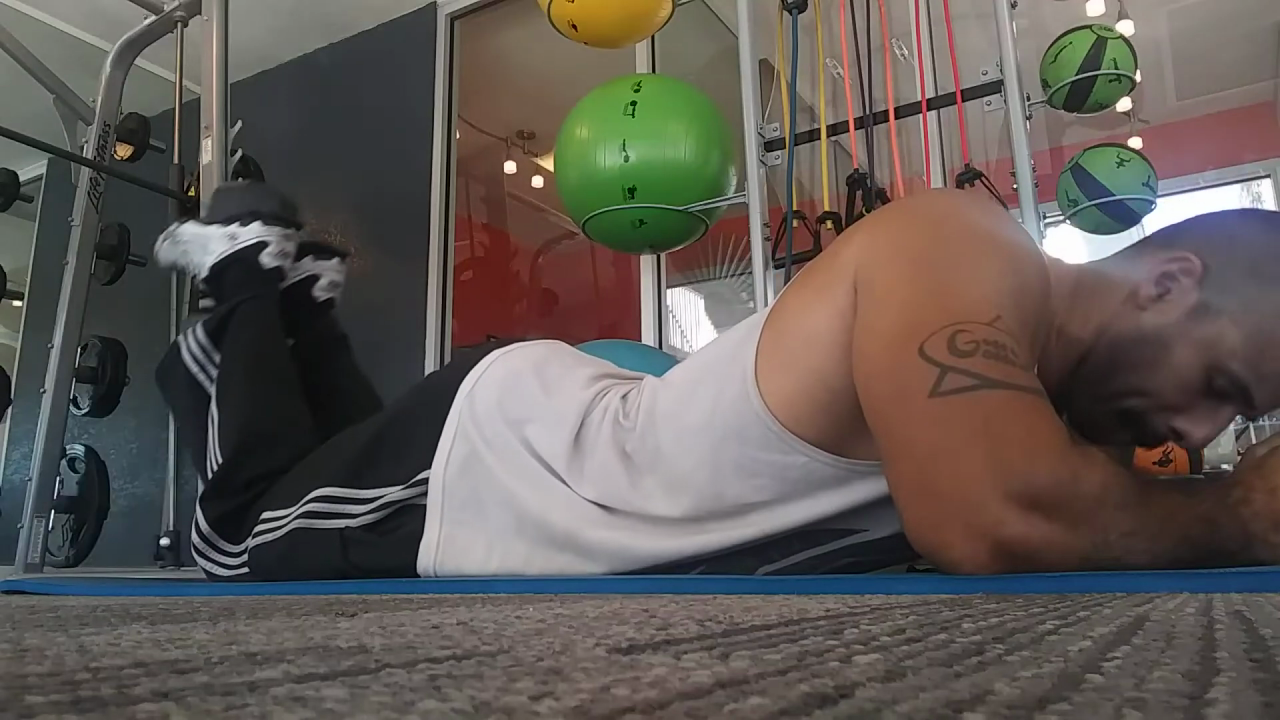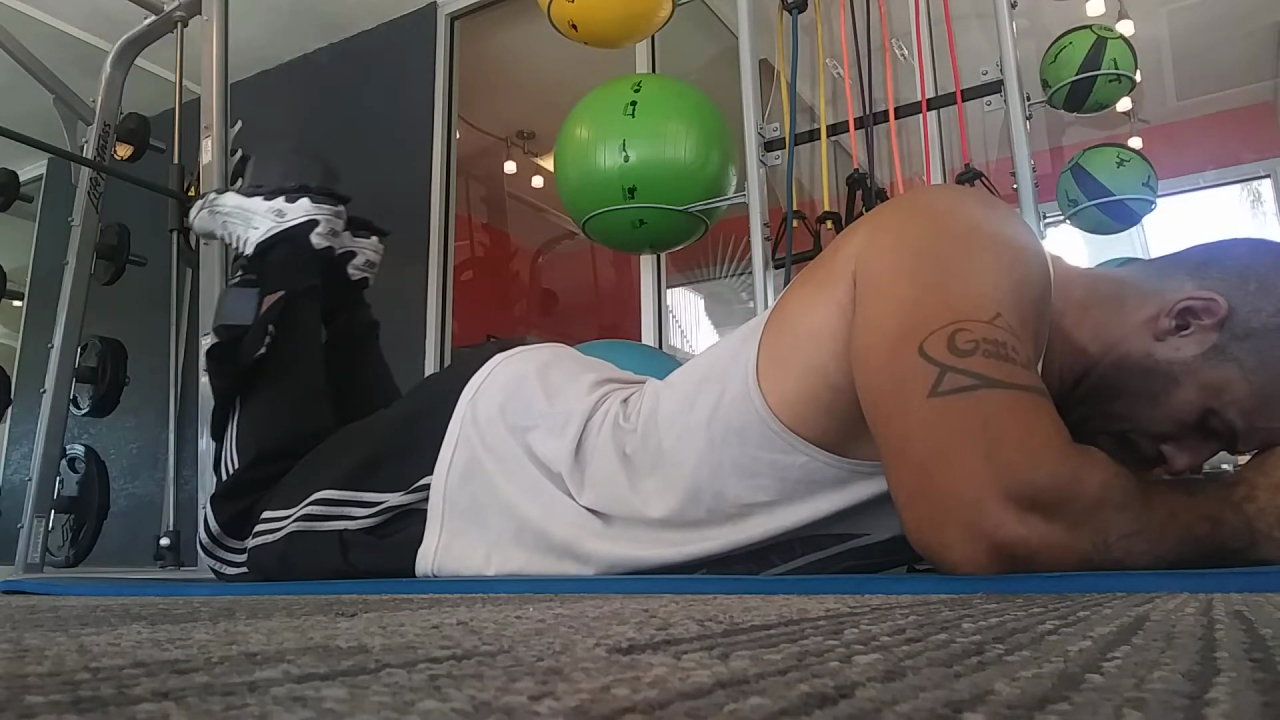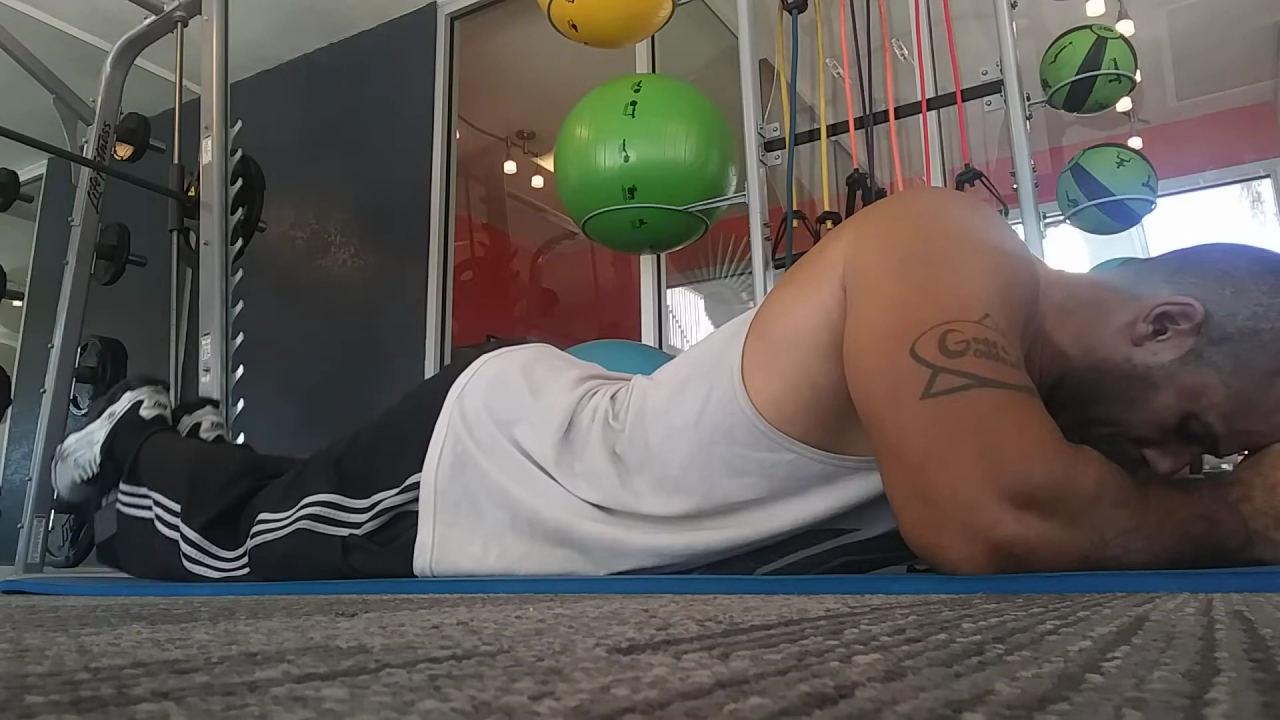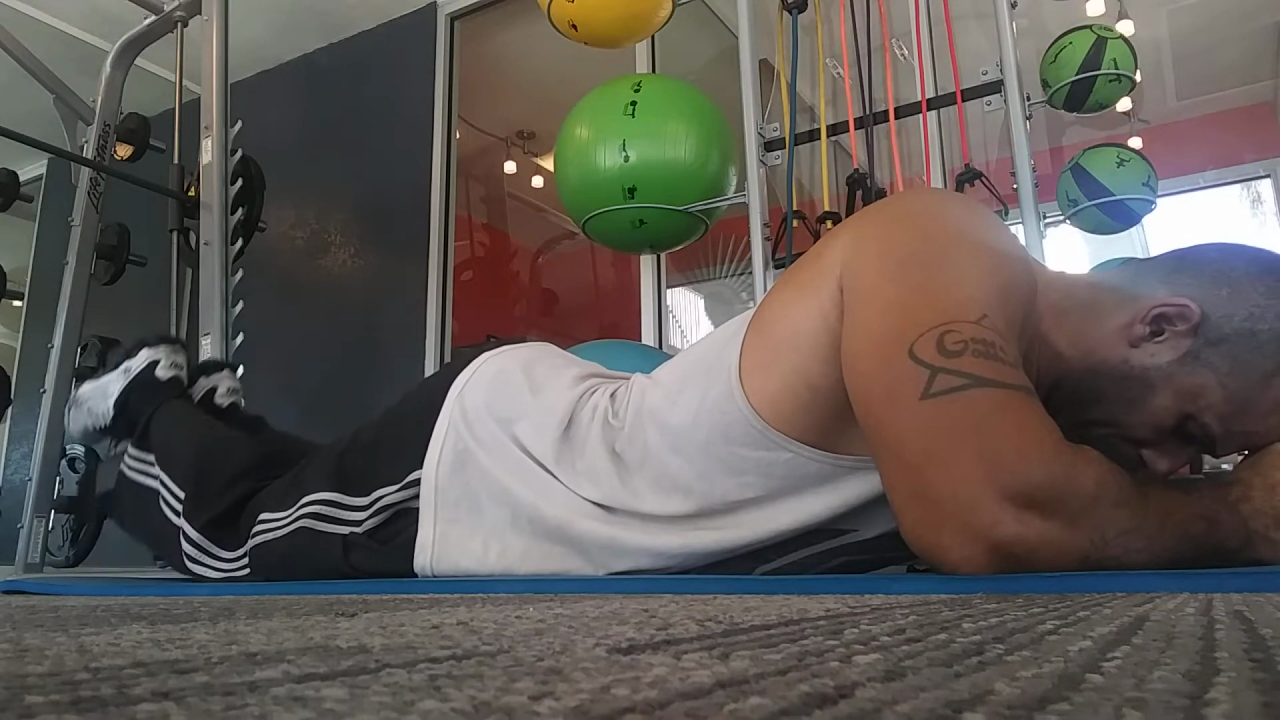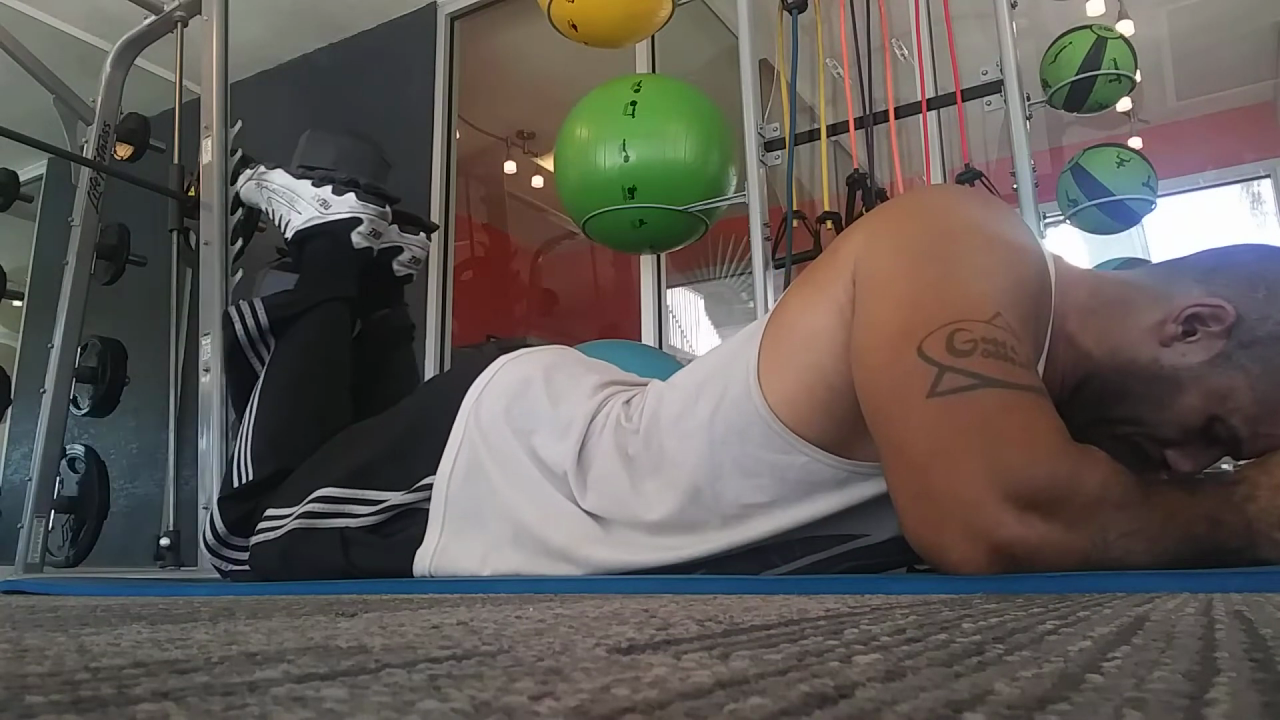
dt=1s
person 1, frame 1
left shoulder: (1034, 386)
right shoulder: (959, 248)
right elbow: (995, 520)
left hip: (555, 428)
right hip: (478, 454)
right knee: (239, 530)
left ankle: (289, 298)
right ankle: (253, 271)
person 1, frame 2
left shoulder: (1035, 383)
right shoulder: (963, 246)
right elbow: (998, 521)
left hip: (563, 430)
right hip: (479, 459)
right knee: (247, 538)
left ankle: (322, 283)
right ankle: (297, 261)
person 1, frame 3
left shoulder: (1009, 369)
right shoulder: (946, 249)
right elbow: (993, 519)
left hip: (542, 432)
right hip: (461, 465)
right knee: (231, 550)
left ankle: (178, 439)
right ankle: (145, 442)
person 1, frame 4
left shoulder: (1009, 366)
right shoulder: (943, 250)
right elbow: (993, 520)
left hip: (545, 428)
right hip: (464, 461)
right knee: (231, 538)
left ankle: (198, 406)
right ankle: (160, 404)
person 1, frame 5
left shoulder: (1047, 372)
right shoulder: (962, 247)
right elbow: (998, 520)
left hip: (575, 426)
right hip: (487, 453)
right knee: (255, 532)
left ankle: (366, 273)
right ankle: (339, 260)
